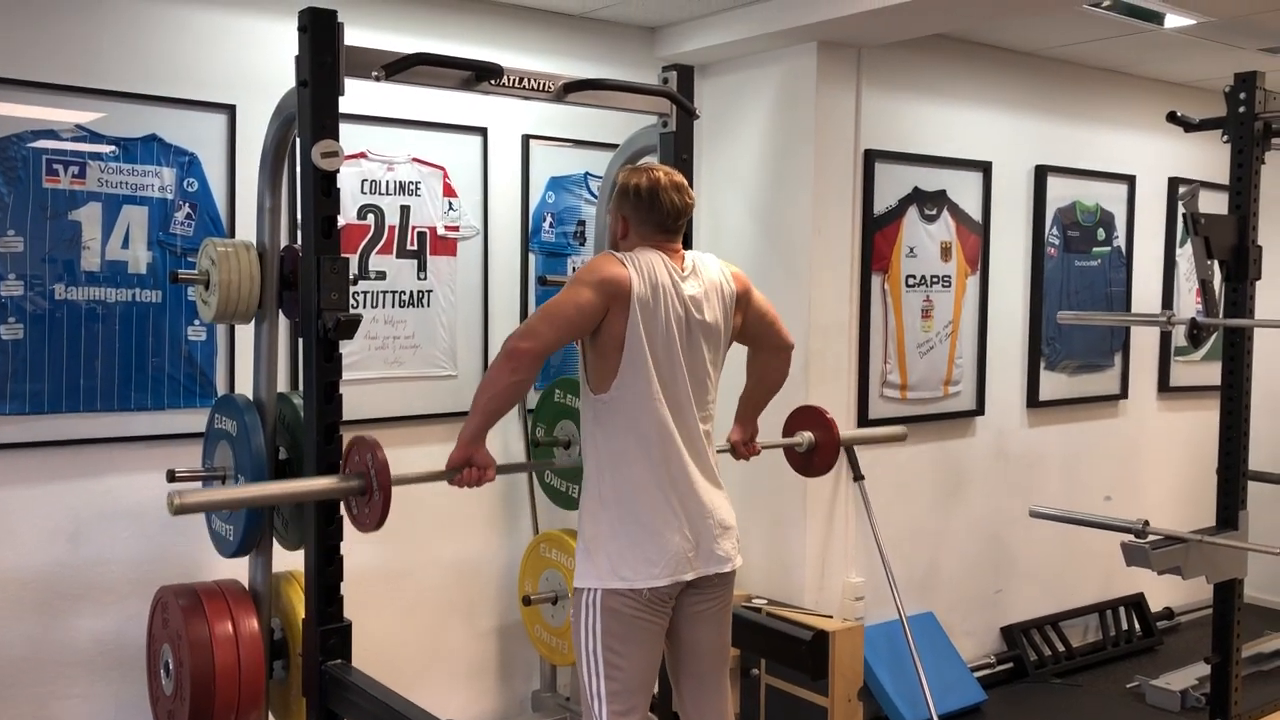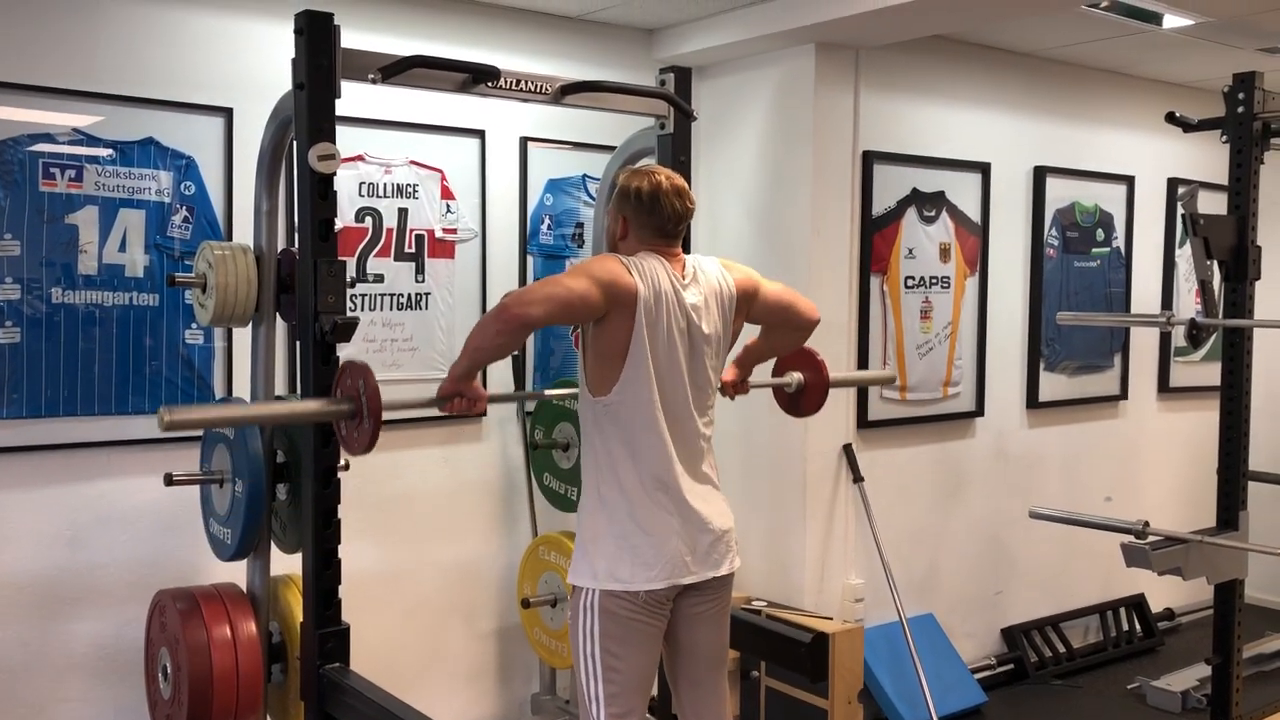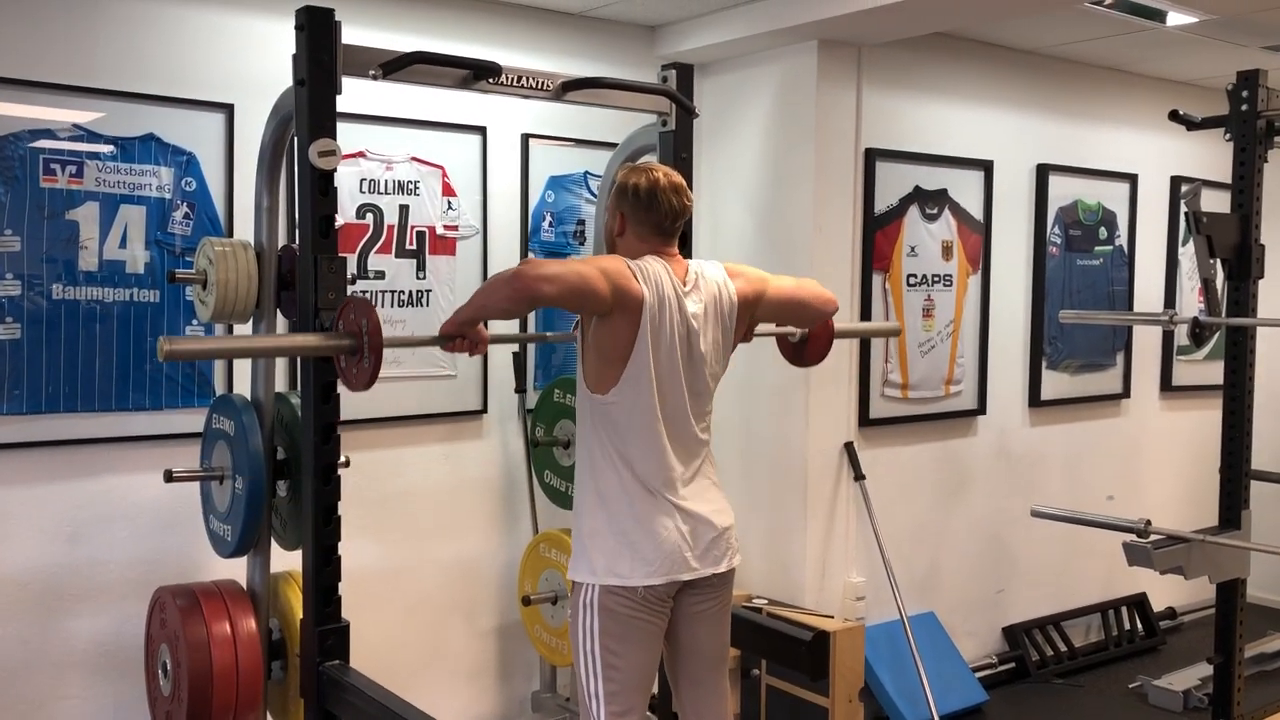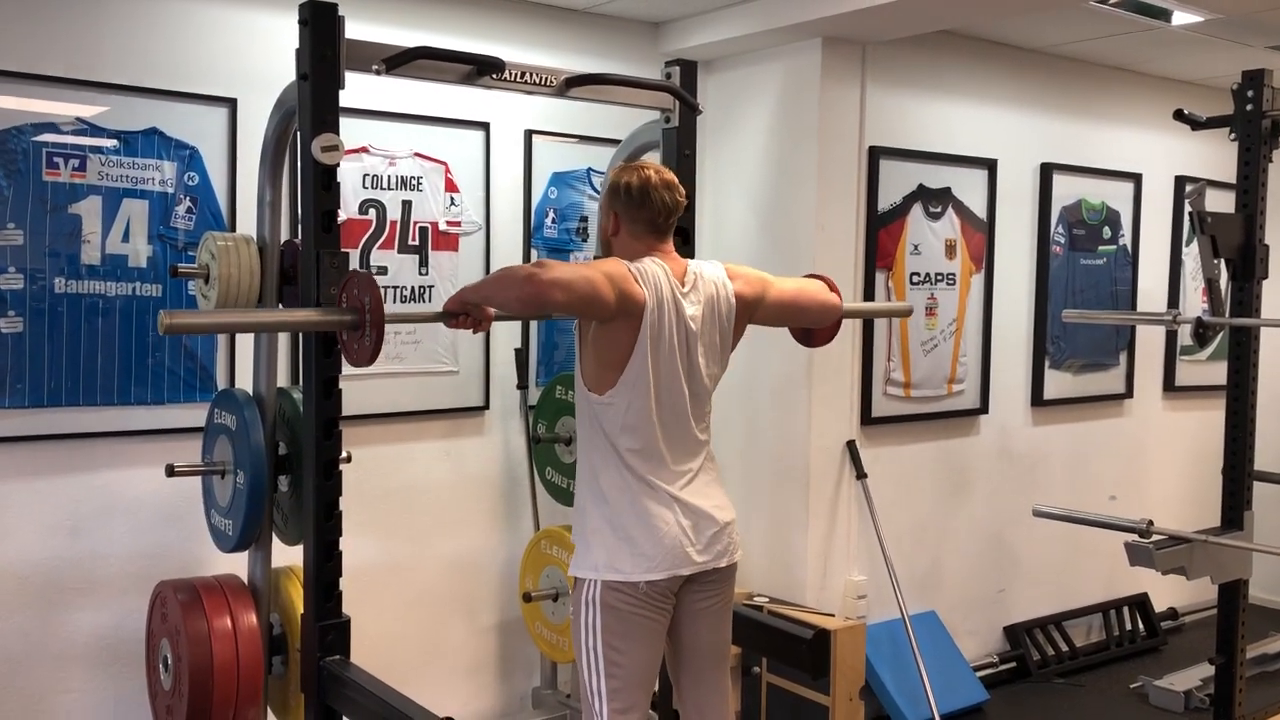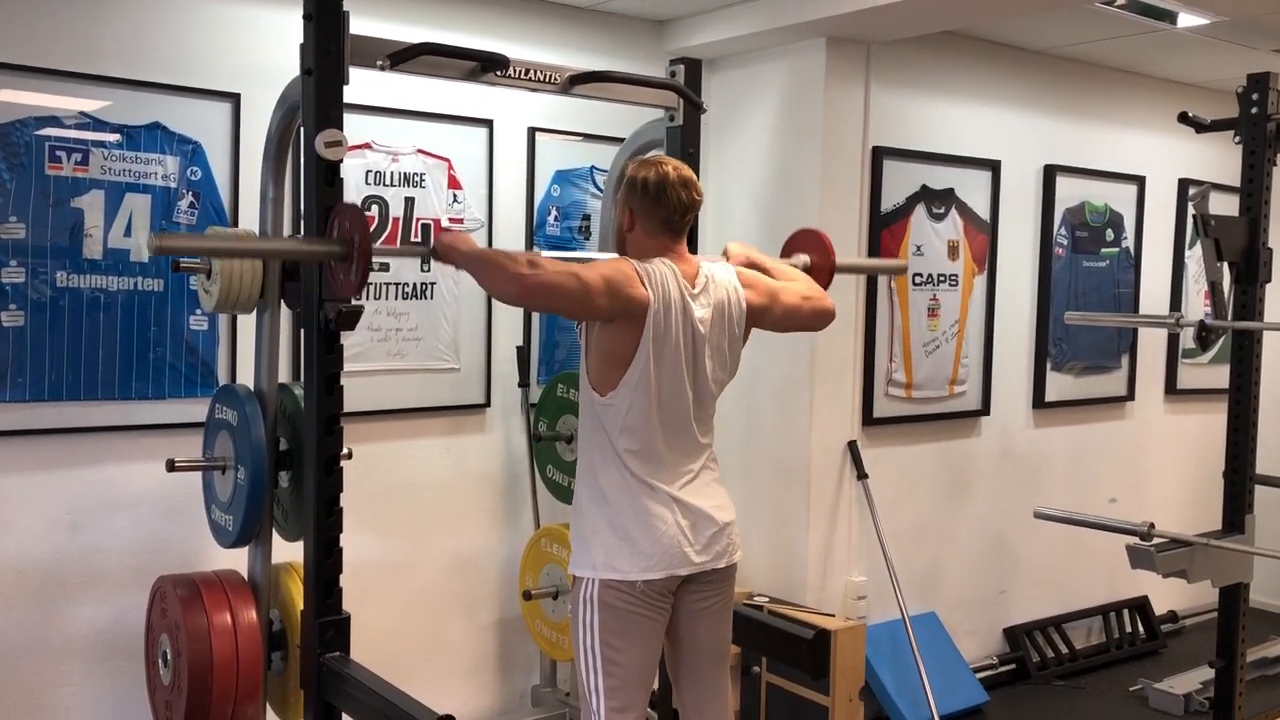
dt=0.4s
person 1, frame 1
left shoulder: (614, 277)
right shoulder: (725, 281)
left elbow: (521, 353)
right elbow: (778, 349)
left wrist: (470, 441)
right wrist: (746, 424)
left hip: (631, 551)
right hip: (710, 539)
person 1, frame 2
left shoulder: (617, 280)
right shoulder: (726, 281)
left elbow: (515, 313)
right elbow: (804, 318)
left wrist: (461, 377)
left hip: (629, 557)
right hip: (708, 544)
person 1, frame 3
left shoulder: (622, 283)
right shoulder: (727, 286)
left elbow: (527, 282)
right elbow: (822, 302)
left wrist: (466, 319)
left hip: (628, 556)
right hip: (708, 541)
person 1, frame 4
left shoulder: (620, 284)
right shoulder: (728, 286)
left elbow: (538, 283)
right elbow: (827, 304)
left wrist: (470, 296)
left hip: (630, 551)
right hip: (710, 538)
person 1, frame 5
left shoulder: (626, 287)
right shoulder: (736, 289)
left elbow: (525, 281)
right elbow: (819, 305)
left wrist: (461, 249)
right wrist: (757, 259)
left hip: (629, 552)
right hip: (711, 539)
